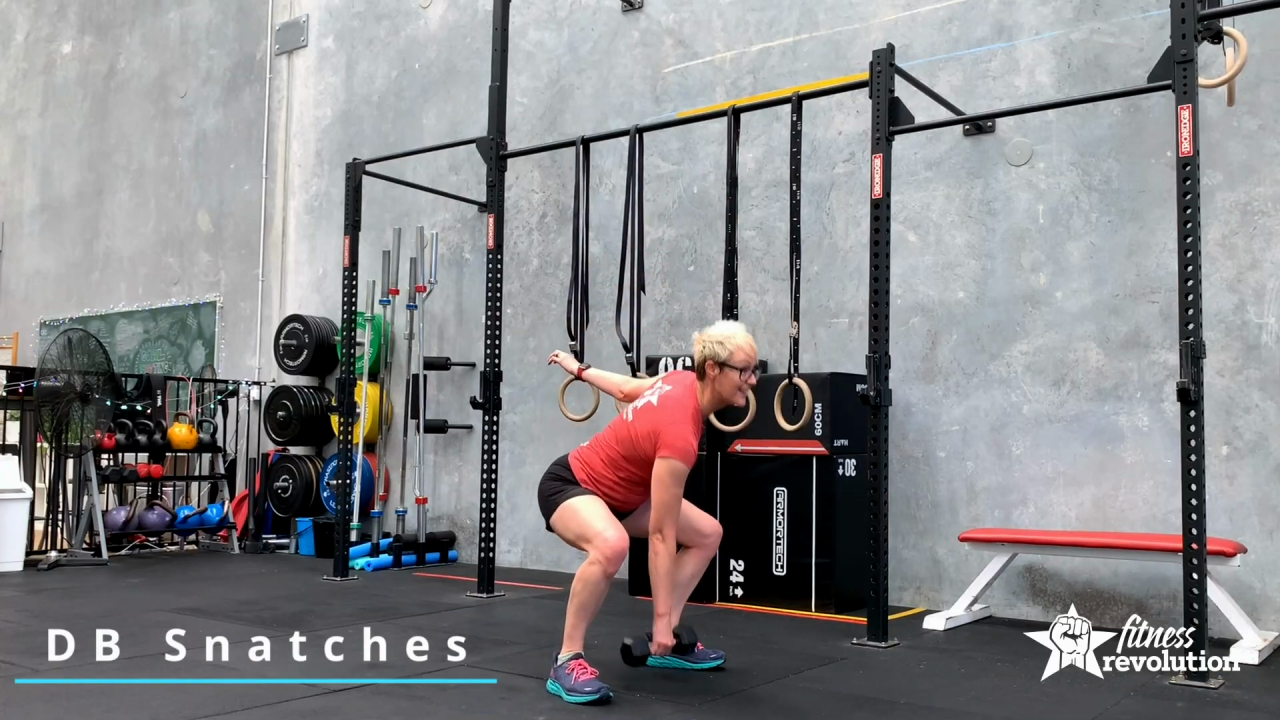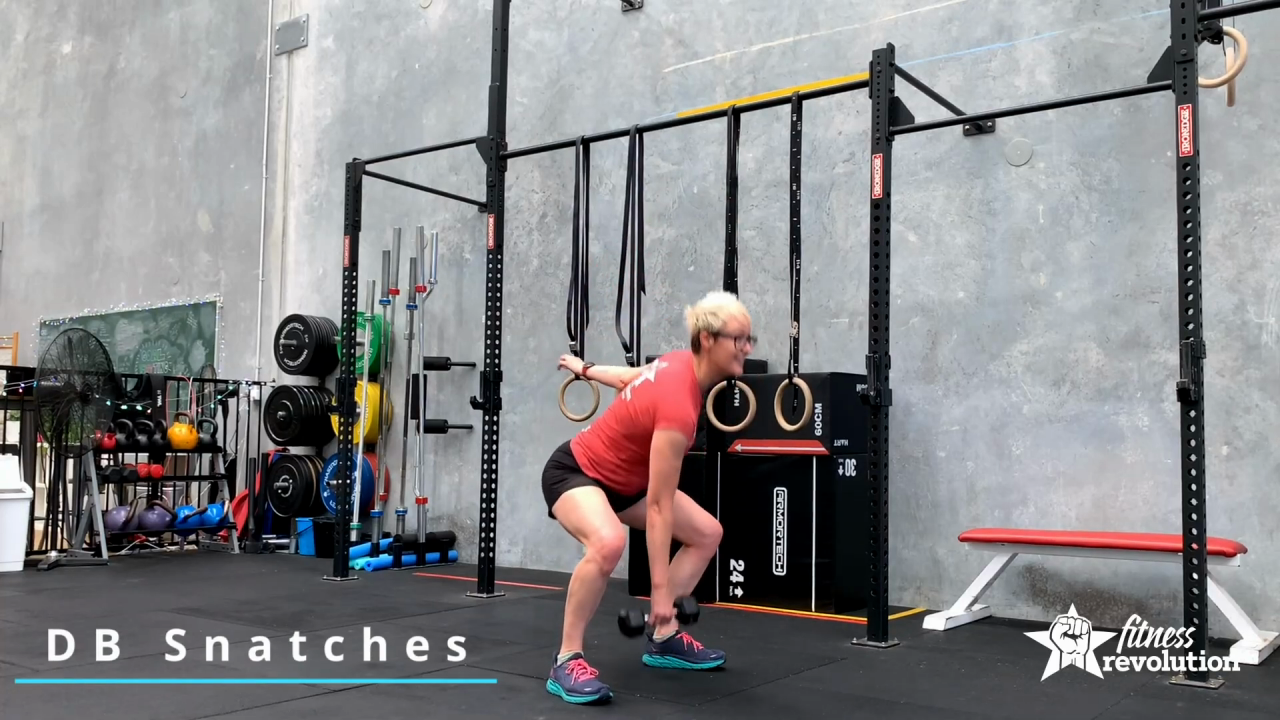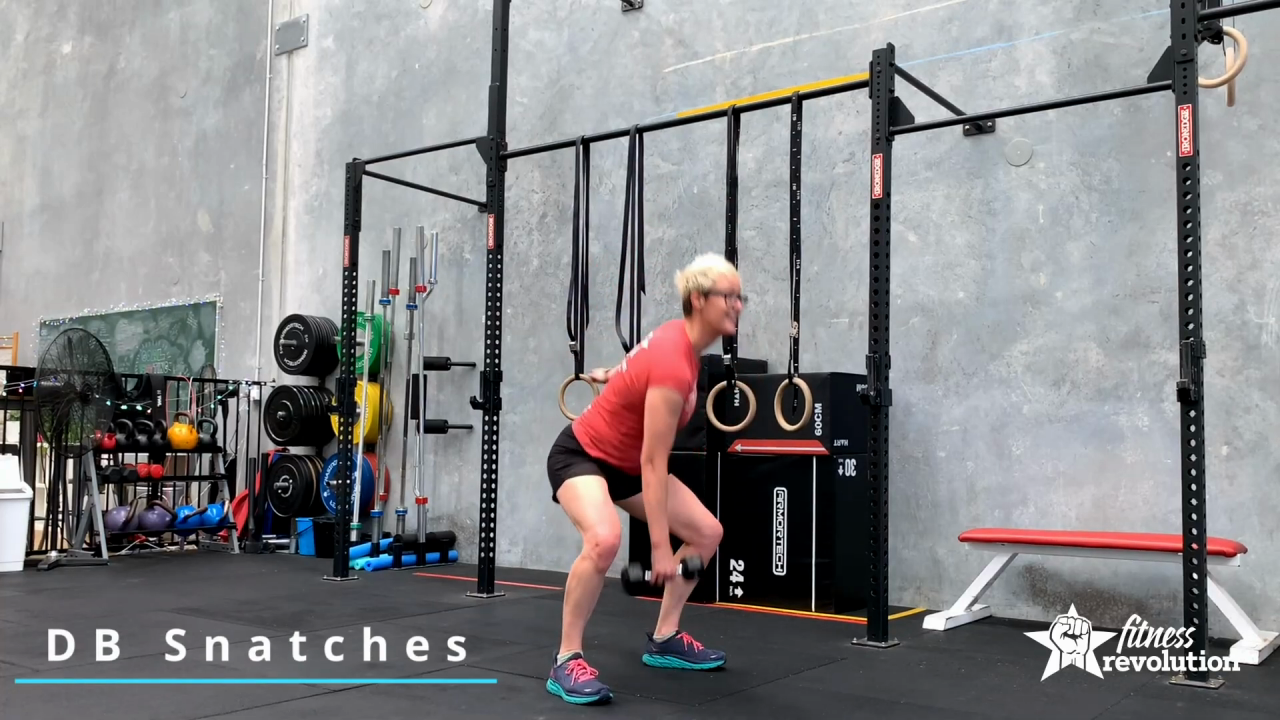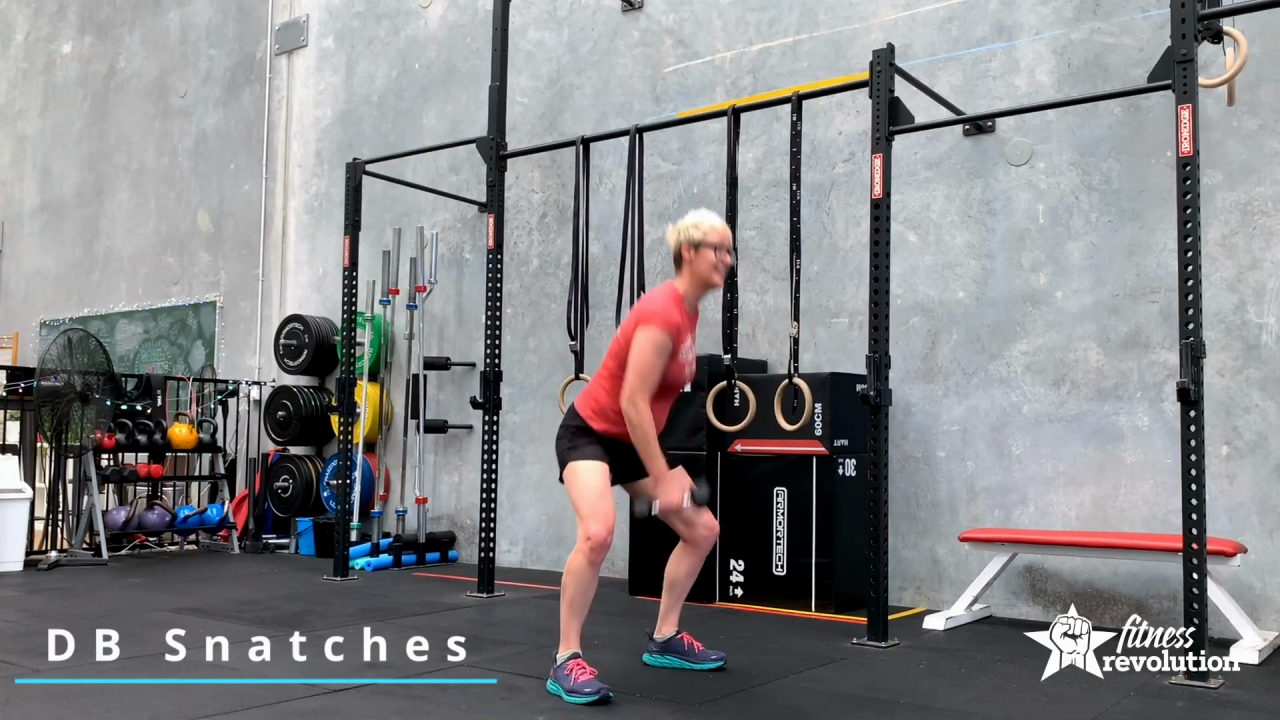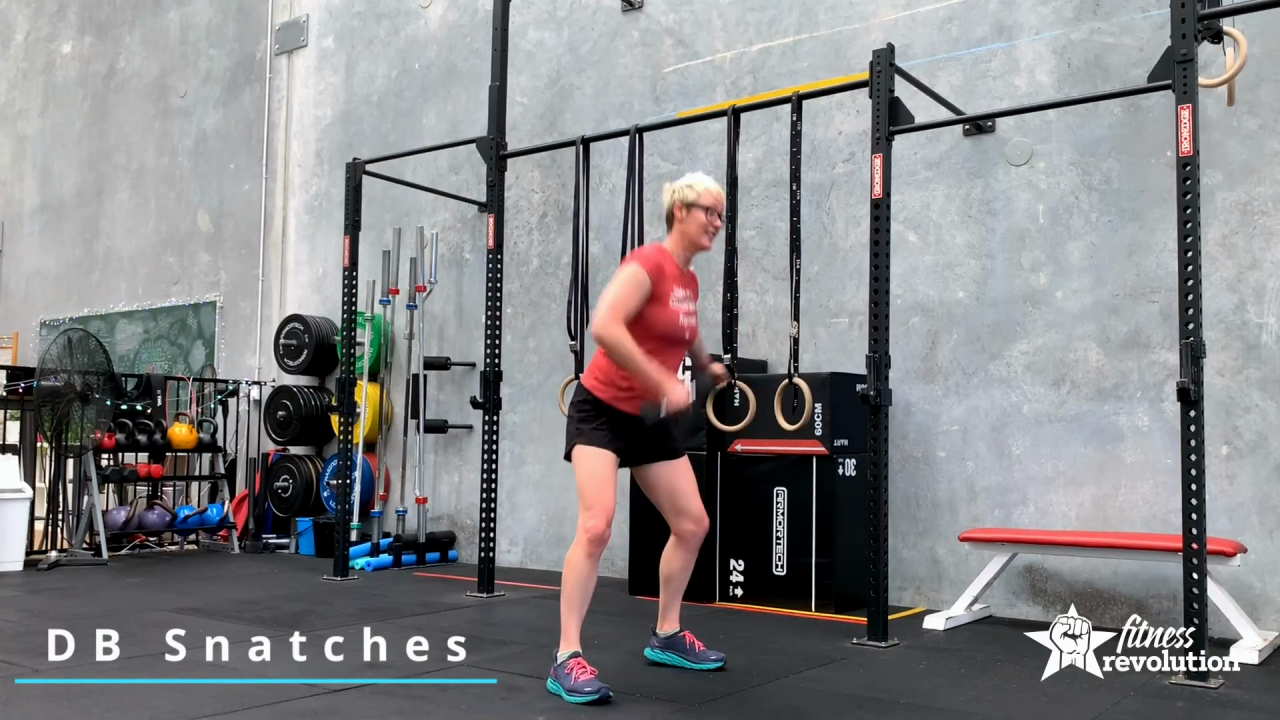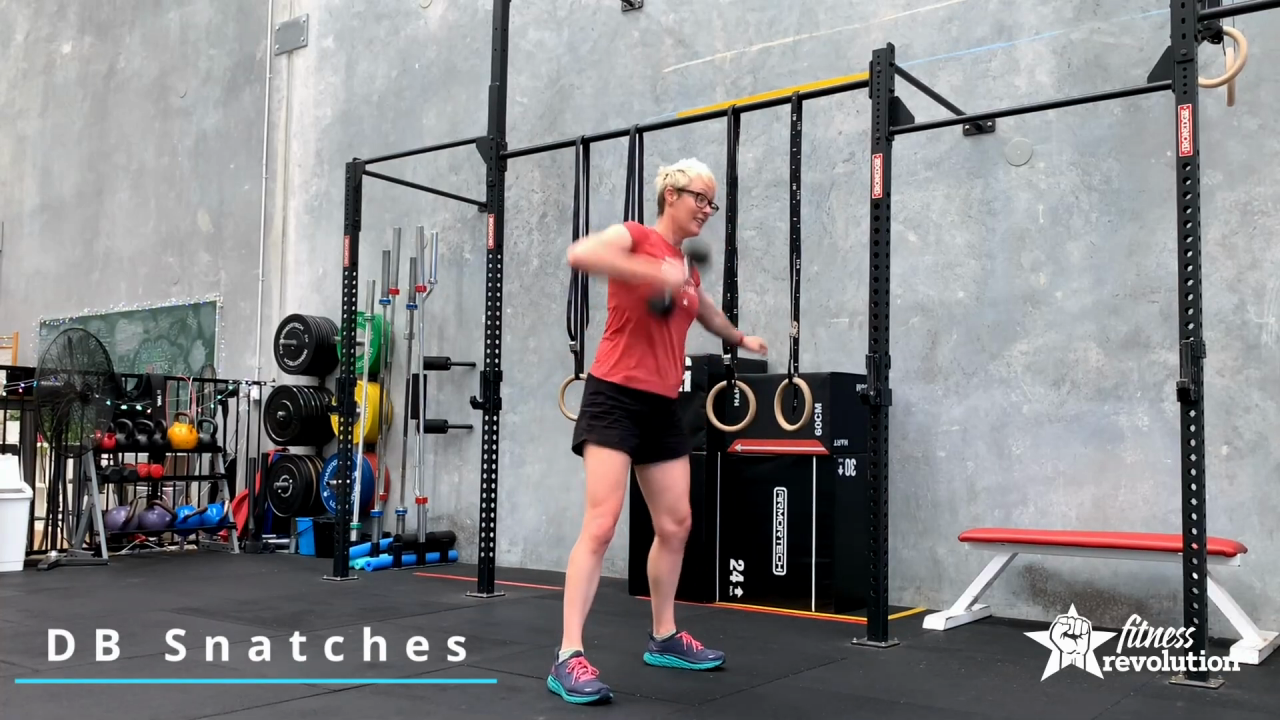
dt=0.1s
person 1, frame 1
left shoulder: (686, 384)
right shoulder: (679, 432)
left elbow: (630, 387)
right elbow: (661, 534)
left wrist: (580, 368)
right wrist: (661, 619)
right hip: (570, 485)
left knee: (708, 534)
right knee: (611, 546)
left ankle: (663, 644)
right ankle: (567, 661)
person 1, frame 2
left shoulder: (684, 363)
right shoulder: (678, 404)
left elbow: (629, 377)
right elbow: (660, 508)
left wrist: (584, 370)
right wrist: (660, 593)
left hip: (622, 478)
right hip: (573, 473)
left knee: (707, 533)
right knee: (608, 543)
left ankle: (663, 638)
right ankle: (567, 660)
person 1, frame 3
left shoulder: (685, 346)
right shoulder: (670, 363)
left elbow: (640, 367)
right elbow: (650, 467)
left wrist: (608, 376)
right wrist: (660, 552)
left hip: (625, 461)
right hip: (582, 456)
left knee: (708, 533)
right knee: (605, 539)
left ankle: (664, 639)
right ankle: (567, 661)
person 1, frame 4
left shoulder: (682, 306)
right shoulder: (663, 312)
right elbow: (633, 405)
right wrist: (663, 481)
left hip: (631, 439)
right hip: (590, 434)
left knee: (704, 531)
right knee: (598, 532)
left ankle: (664, 638)
right ankle: (566, 659)
person 1, frame 5
left shoulder: (688, 277)
right shoulder: (646, 262)
right elbow: (603, 329)
left wrist: (706, 365)
right wrist: (662, 382)
left hip: (651, 418)
right hip: (603, 409)
left knee: (694, 525)
right knee: (596, 526)
left ankle: (668, 636)
right ankle: (567, 658)
person 1, frame 6
left shoulder: (685, 262)
right shoulder: (635, 237)
left elbow: (702, 308)
right elbow: (577, 255)
left wrist: (740, 339)
right wrist: (650, 272)
left hip: (663, 407)
right hip: (613, 399)
left knee: (676, 526)
right knee: (601, 525)
left ankle: (664, 637)
right ankle: (568, 658)
